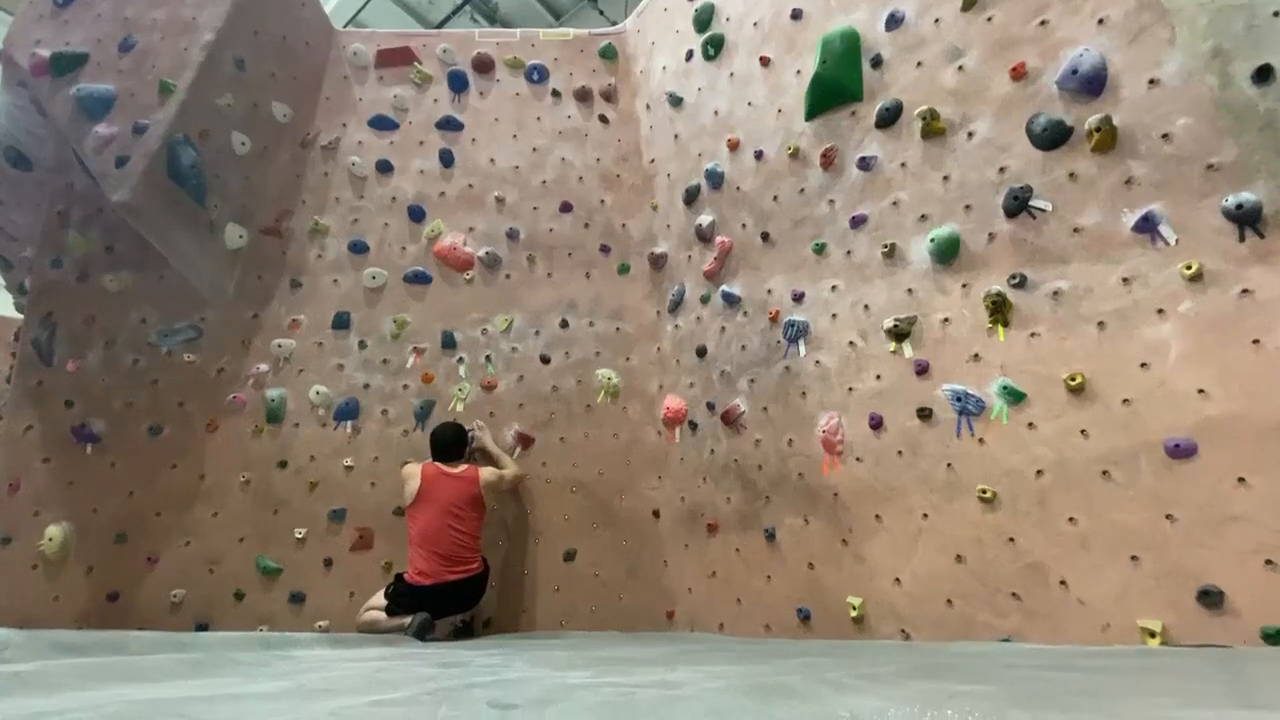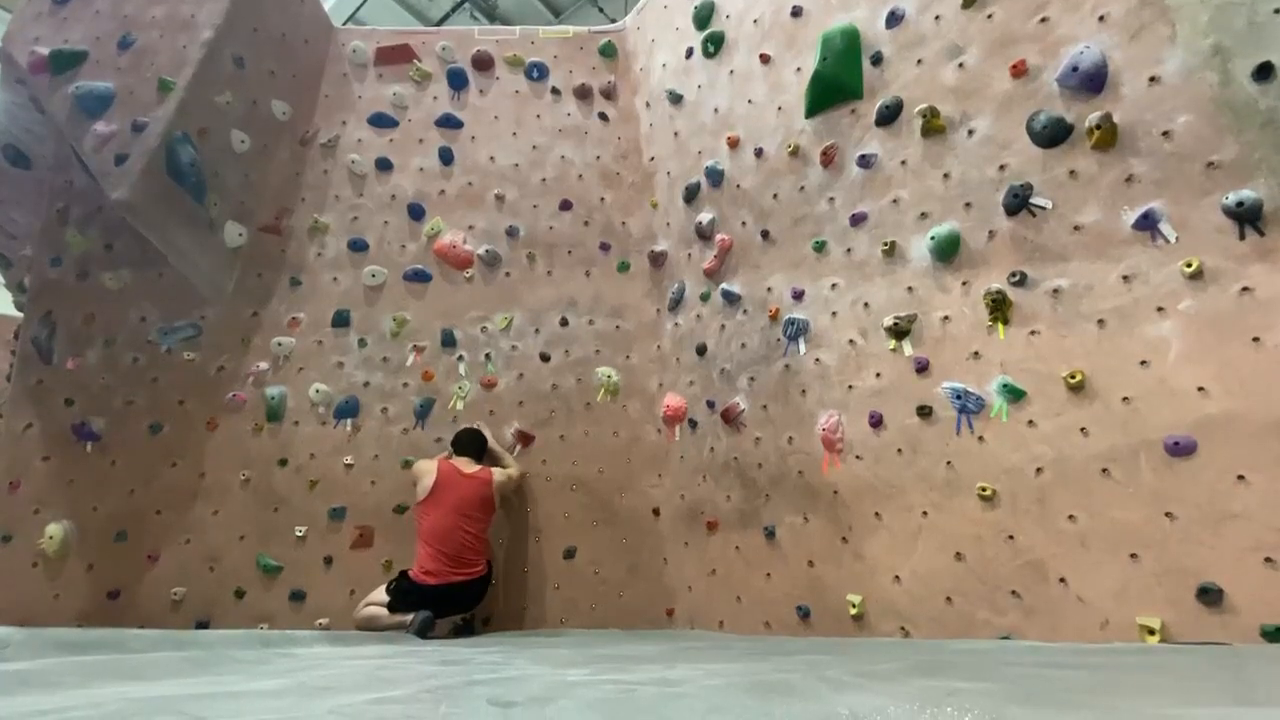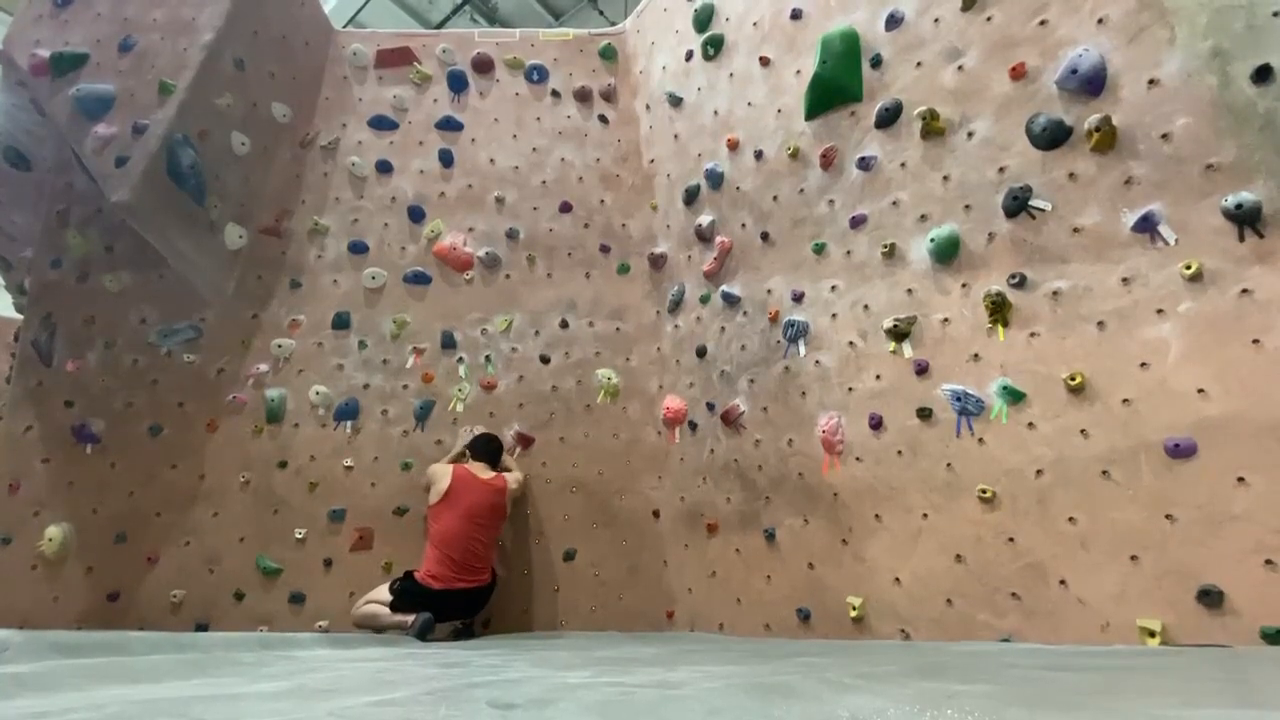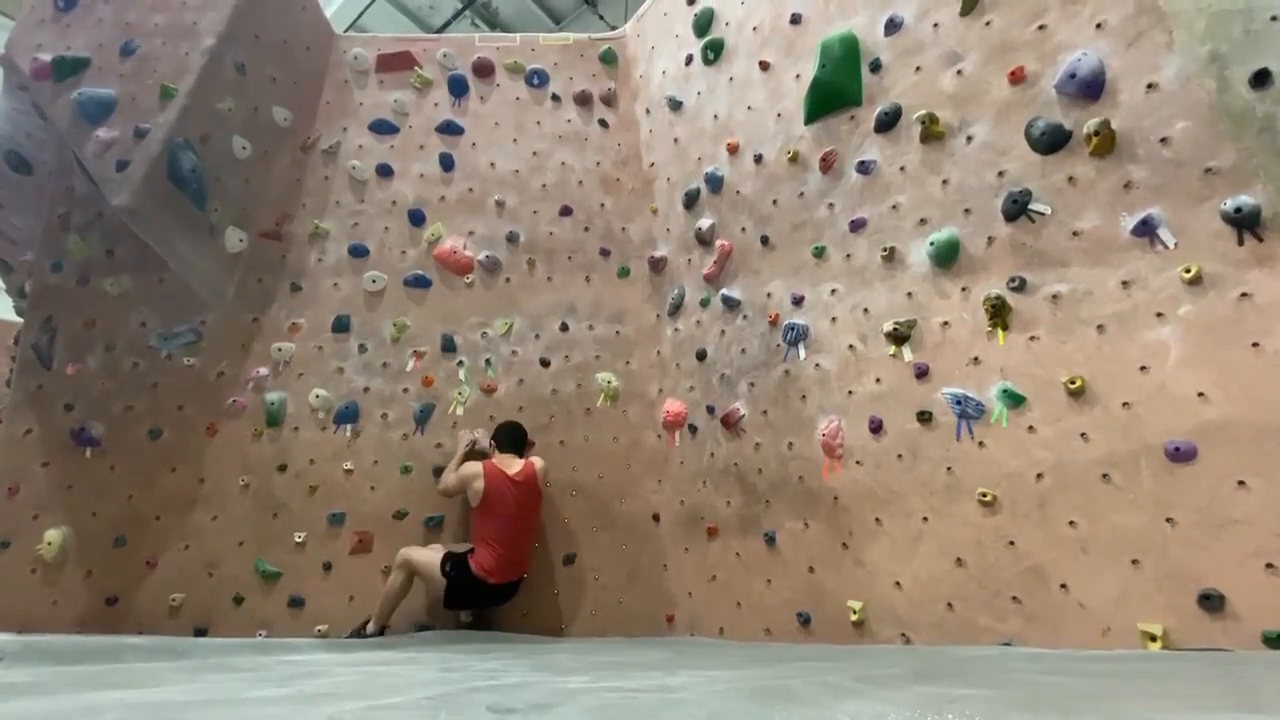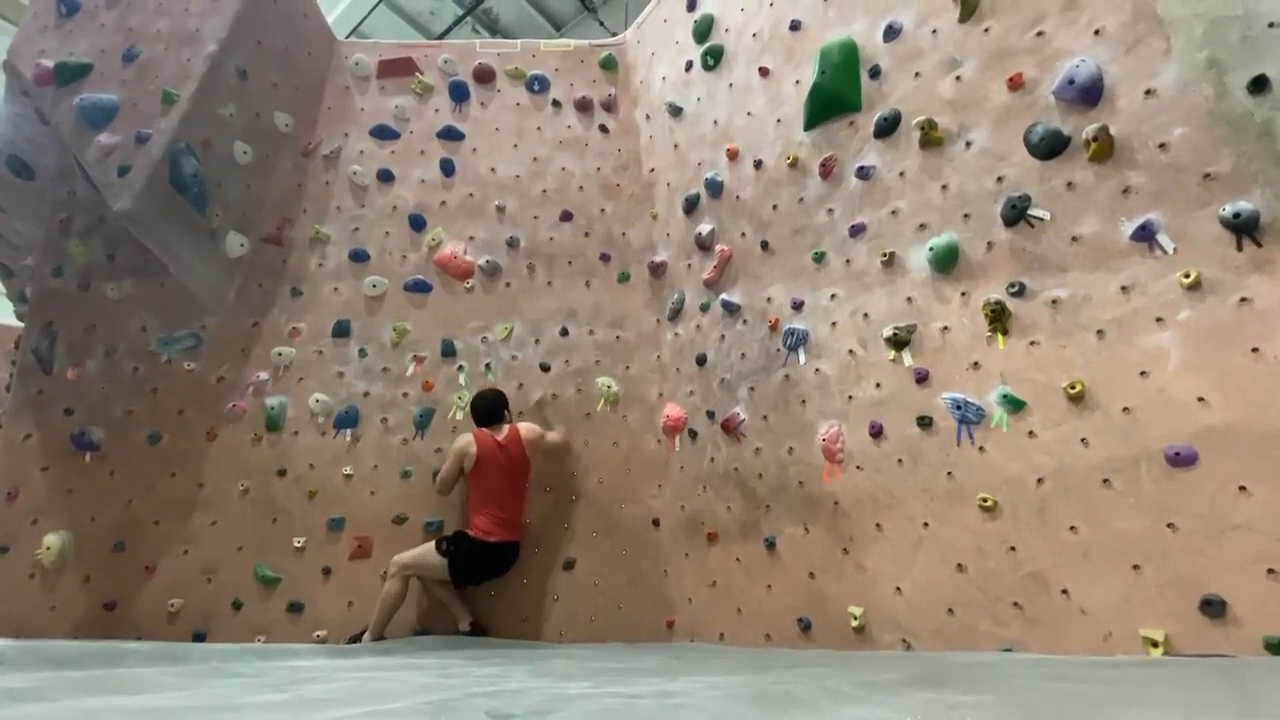
dt=1s
person 1, frame 1
left shoulder: (411, 474)
right shoulder: (483, 478)
right elbow: (515, 473)
left wrist: (448, 447)
right wrist: (488, 444)
left hip: (423, 590)
right hip: (471, 587)
left knee: (364, 619)
left ankle: (410, 621)
right ankle: (461, 621)
person 1, frame 2
left shoulder: (426, 470)
right shoulder: (494, 479)
right elbow: (515, 471)
left wrist: (454, 450)
right wrist: (489, 442)
left hip: (427, 587)
right hip: (473, 589)
left knee: (362, 615)
left ankle: (412, 619)
person 1, frame 3
left shoulder: (442, 474)
right shoulder: (509, 485)
left wrist: (457, 449)
right wrist: (491, 446)
left hip: (433, 591)
right hip: (478, 596)
left knee: (360, 612)
left ankle: (412, 620)
right ankle: (466, 622)
person 1, frame 4
left shoulder: (474, 471)
right shoulder: (538, 468)
left elbow: (444, 487)
left wrist: (462, 451)
right wrist: (486, 453)
left hip: (480, 583)
right hip: (510, 586)
left knee: (406, 557)
right knee: (434, 551)
left ankle: (373, 630)
right ankle: (470, 621)
person 1, frame 5
left shoulder: (466, 442)
right shoulder: (523, 433)
left elbow: (441, 488)
right elbow: (559, 437)
right wrist: (543, 412)
left hip: (479, 548)
right hip: (508, 552)
left knee: (399, 566)
right knee: (427, 570)
left ankle: (369, 638)
right ankle: (468, 627)
